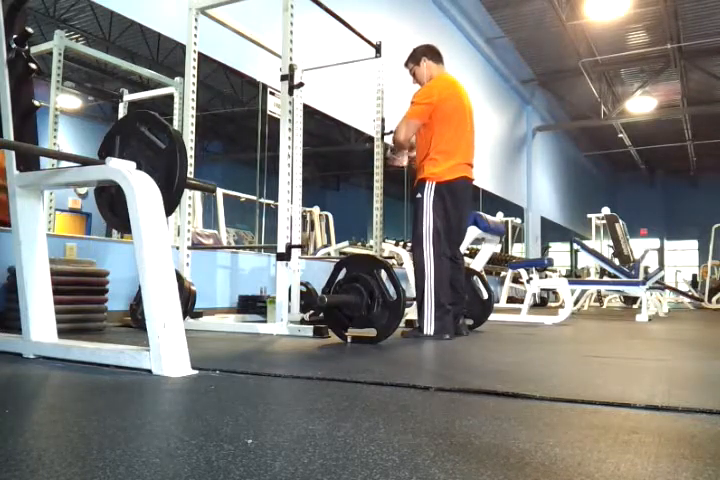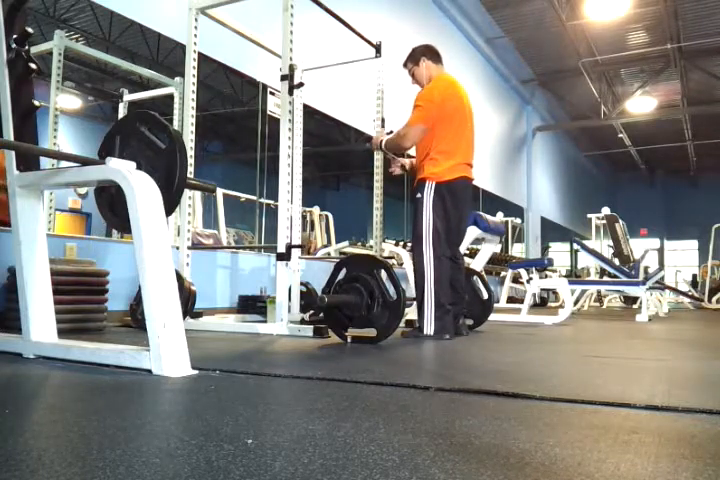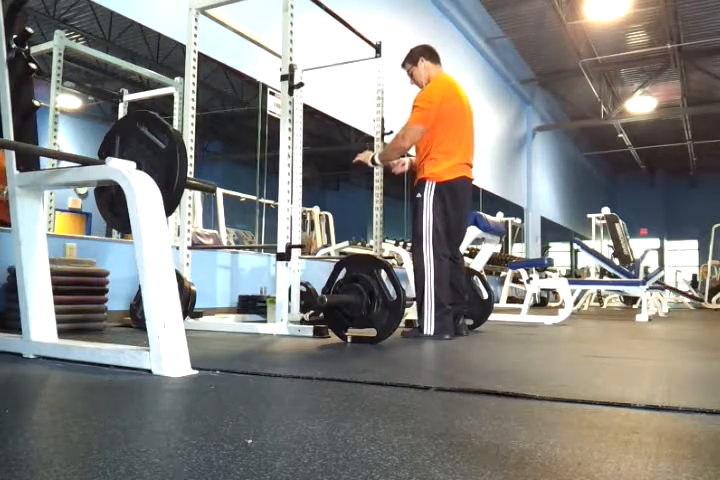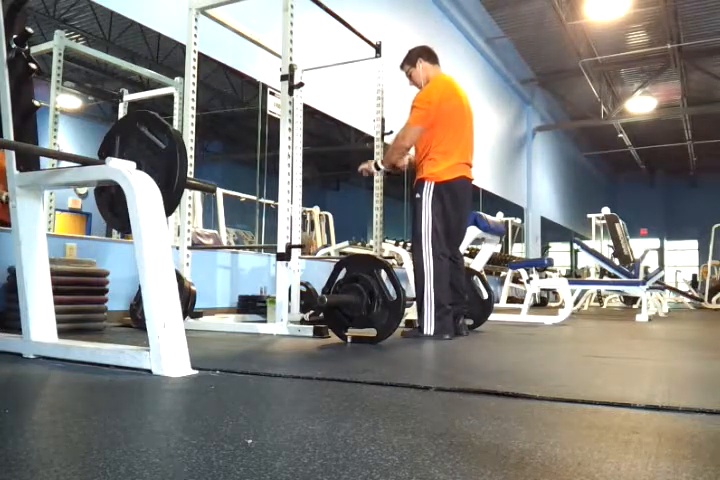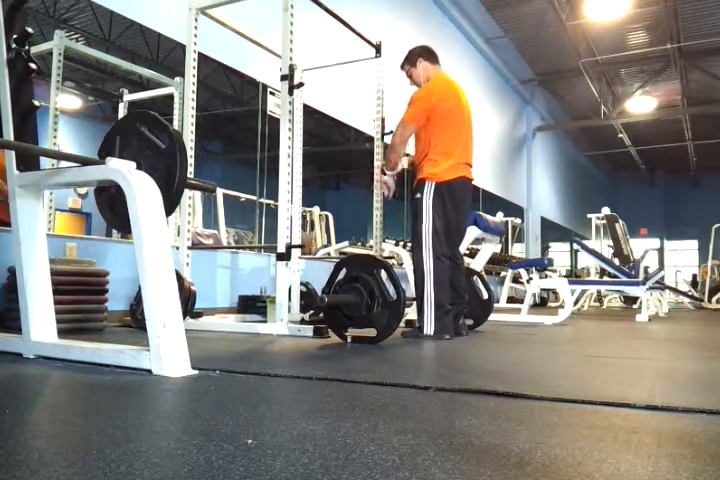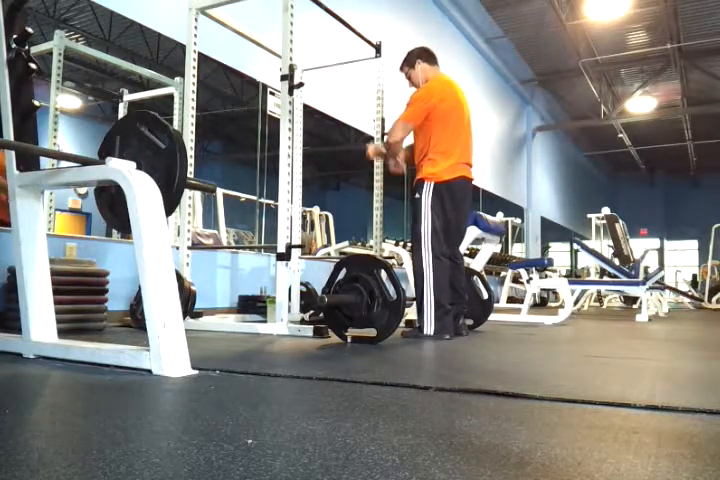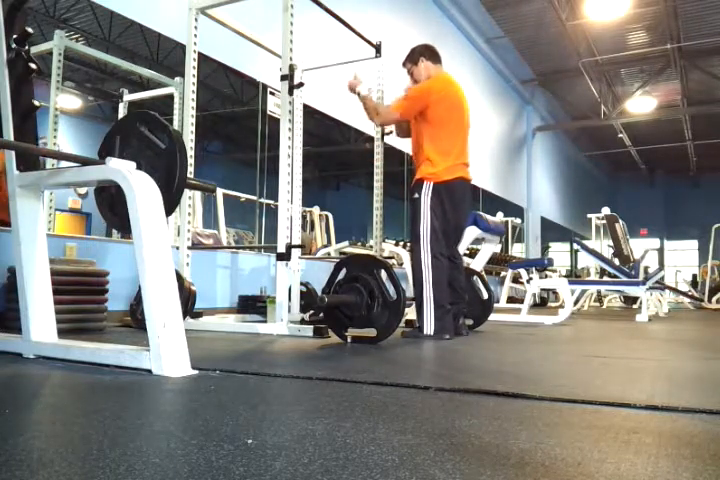
dt=0.3s
person 1, frame 1
left shoulder: (432, 90)
right shoulder: (459, 91)
left elbow: (402, 135)
left wrist: (398, 151)
right wrist: (411, 155)
left hip: (438, 181)
right hip: (459, 179)
left knee: (430, 251)
right knee: (450, 251)
left ankle: (435, 324)
right ankle: (455, 319)
person 1, frame 2
left shoulder: (433, 91)
right shoulder: (458, 91)
left elbow: (408, 138)
left wrist: (385, 143)
right wrist: (412, 163)
left hip: (438, 182)
right hip: (459, 180)
left knee: (430, 251)
right knee: (449, 251)
left ankle: (435, 324)
right ankle: (454, 319)
person 1, frame 3
left shoulder: (433, 92)
right shoulder: (456, 91)
left elbow: (406, 139)
left wrist: (376, 159)
right wrist: (412, 162)
left hip: (438, 182)
right hip: (459, 180)
left knee: (430, 252)
right knee: (449, 251)
left ankle: (434, 325)
right ankle: (455, 320)
person 1, frame 4
left shoulder: (432, 92)
right shoulder: (456, 91)
left elbow: (405, 140)
left wrist: (379, 165)
right wrist: (412, 159)
left hip: (437, 182)
right hip: (458, 180)
left knee: (430, 252)
right knee: (449, 251)
left ankle: (434, 324)
right ankle: (454, 319)
person 1, frame 5
left shoulder: (429, 91)
right shoulder: (455, 91)
left elbow: (400, 138)
left wrist: (389, 173)
right wrist: (405, 162)
left hip: (438, 181)
right hip: (460, 180)
left knee: (430, 252)
right knee: (449, 251)
left ankle: (435, 324)
right ankle: (455, 320)
person 1, frame 6
left shoulder: (429, 92)
right shoulder: (454, 91)
left elbow: (396, 137)
left wrist: (389, 155)
right wrist: (395, 153)
left hip: (437, 182)
right hip: (459, 180)
left knee: (429, 251)
right knee: (449, 250)
left ankle: (434, 324)
right ankle: (455, 319)
person 1, frame 7
left shoulder: (428, 89)
right shoulder: (454, 90)
left elbow: (381, 117)
right elbow: (406, 129)
left wrist: (361, 92)
right wrist: (405, 101)
left hip: (436, 182)
right hip: (457, 180)
left knee: (428, 251)
right knee: (447, 251)
left ankle: (433, 324)
right ankle: (454, 319)
